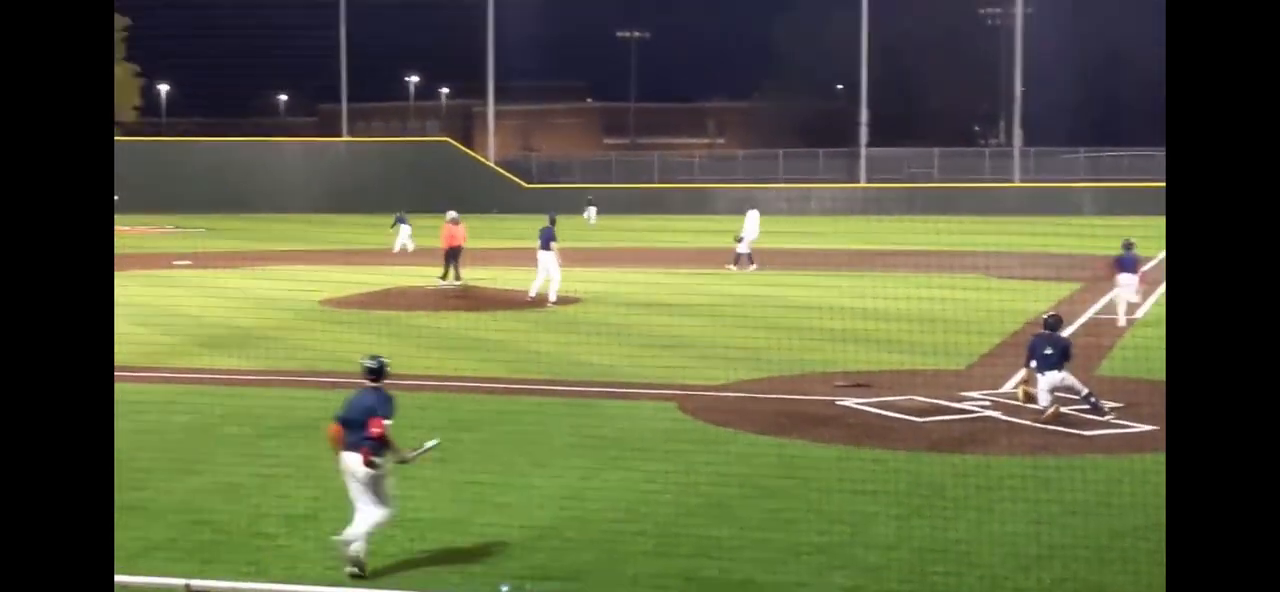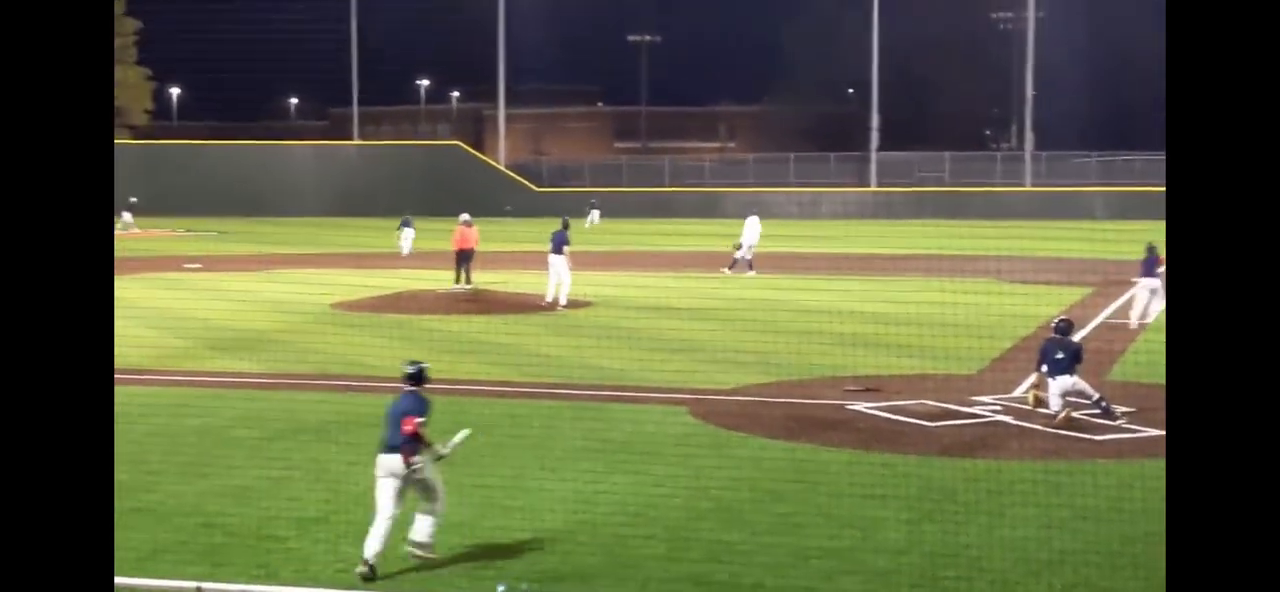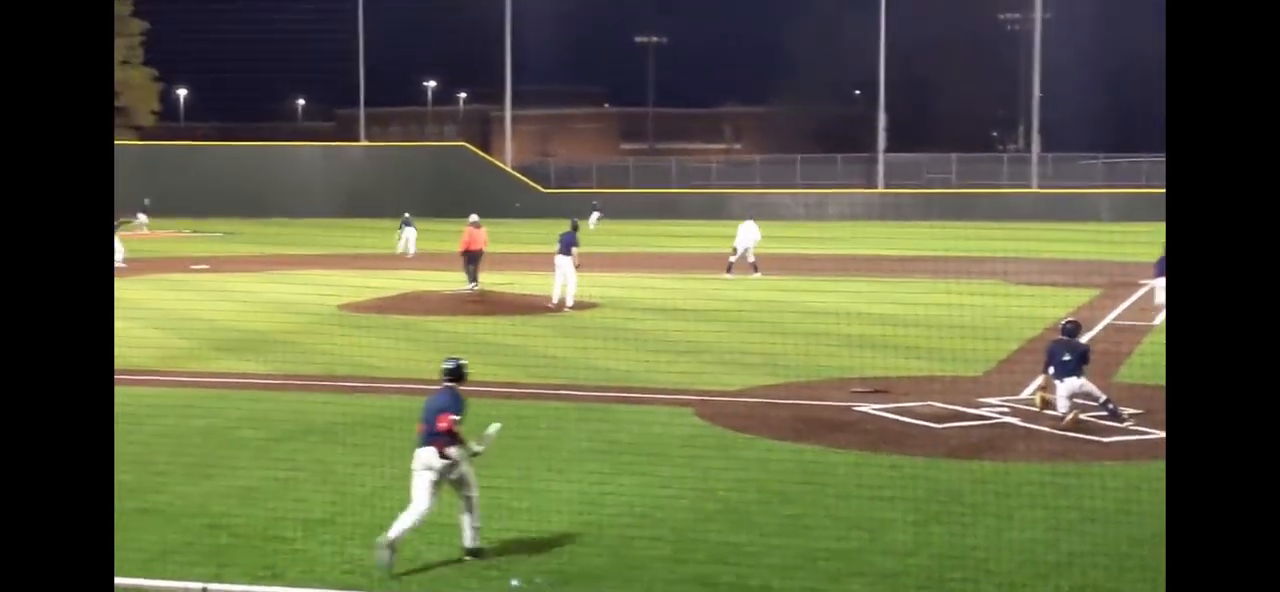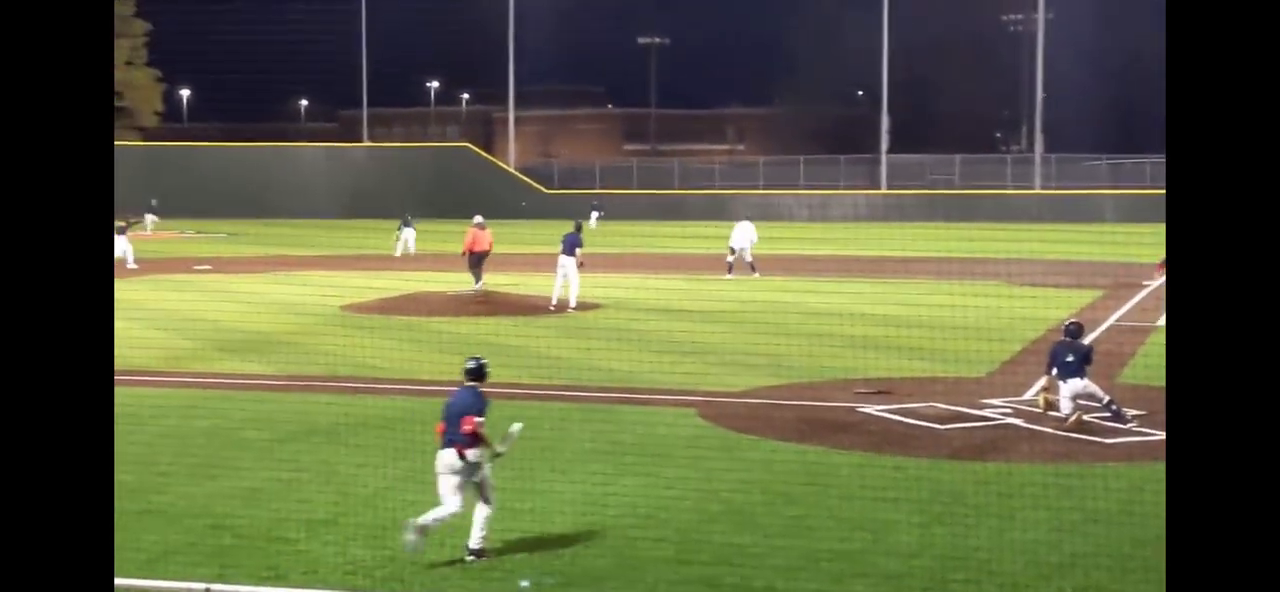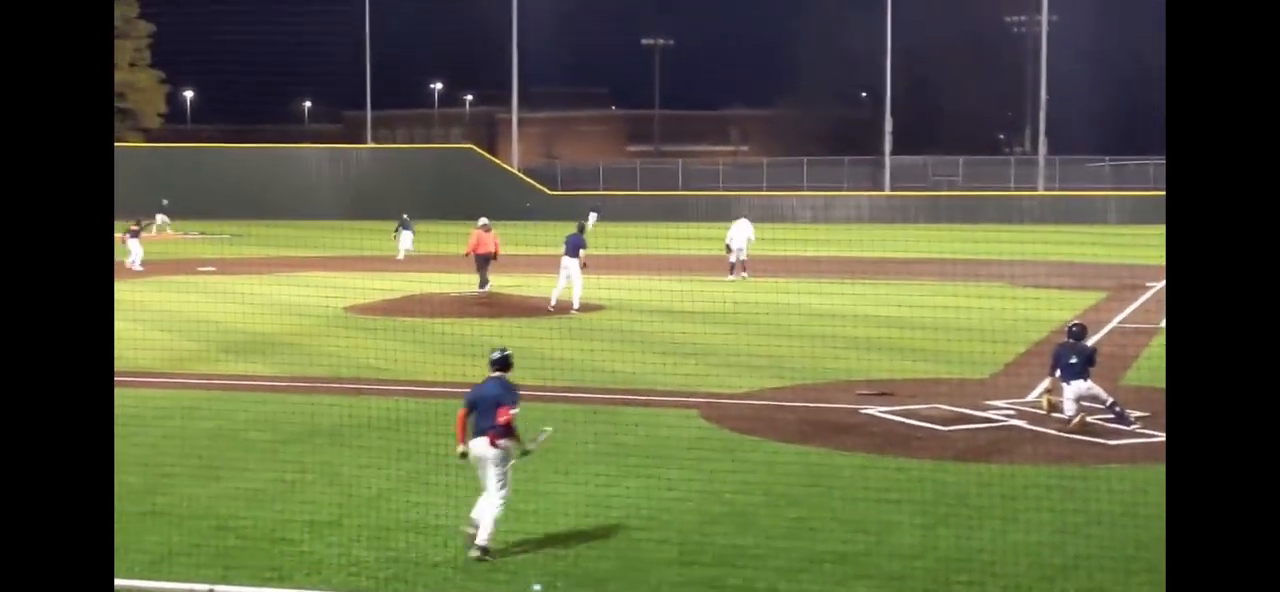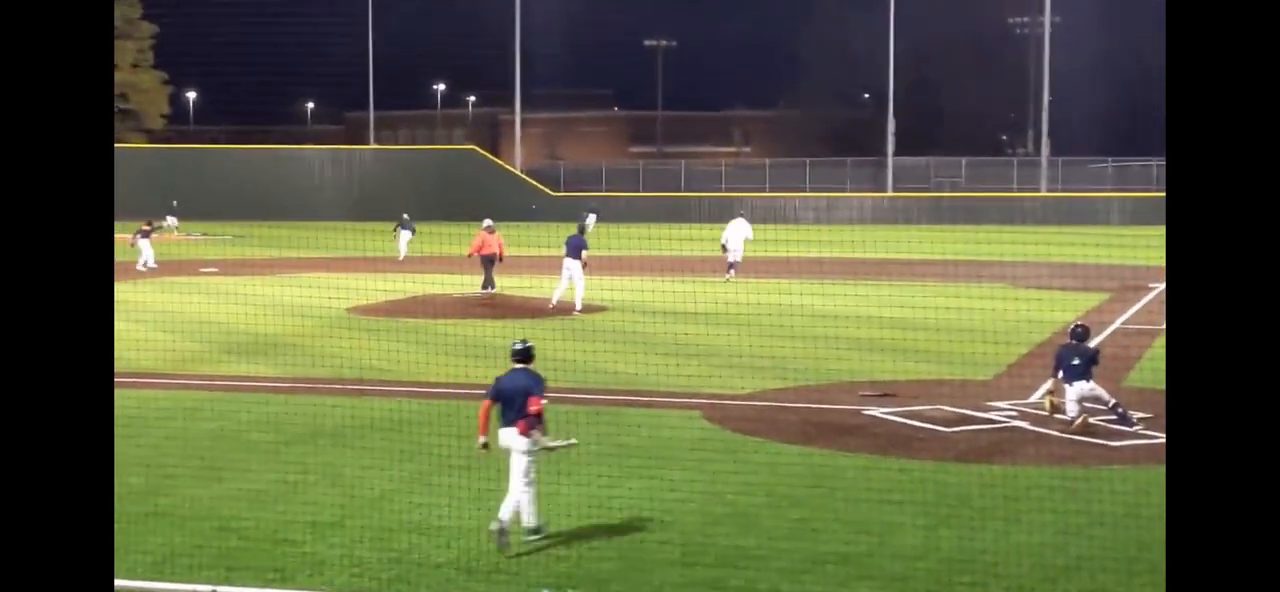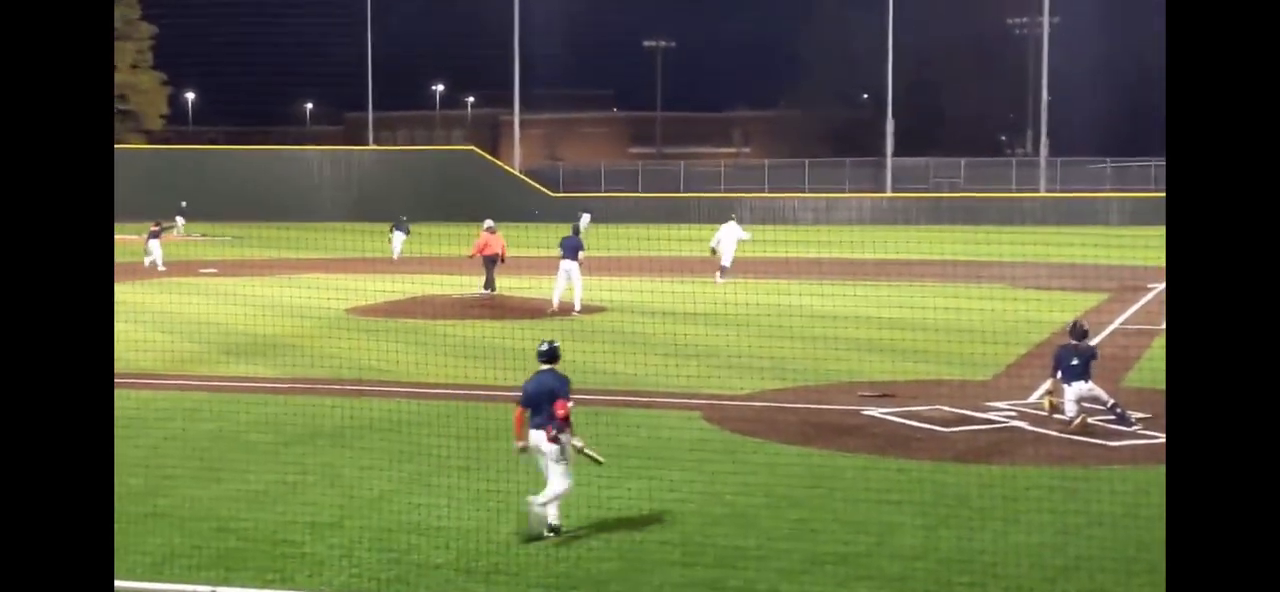
dt=0.1s
person 1, frame 1
left shoulder: (353, 399)
right shoulder: (384, 399)
left elbow: (335, 431)
right elbow: (378, 431)
left wrist: (342, 454)
right wrist: (397, 453)
left hip: (349, 458)
right hip: (370, 459)
left knee: (364, 509)
right knee: (380, 510)
left ankle: (356, 559)
right ankle: (349, 539)
person 1, frame 2
left shoulder: (396, 402)
right shoulder: (420, 401)
right elbow: (412, 429)
right wrist: (434, 449)
left hip: (386, 460)
right hip: (410, 460)
left knee: (384, 514)
right knee: (434, 499)
left ankle: (368, 560)
right ankle: (419, 540)
person 1, frame 3
left shoulder: (433, 398)
right shoulder: (456, 397)
right elbow: (447, 426)
right wrist: (469, 446)
left hip: (423, 454)
right hip: (447, 454)
left knee: (419, 507)
right knee: (469, 497)
left ankle: (391, 539)
right ankle: (471, 546)
person 1, frame 4
left shoulder: (453, 397)
right shoulder: (478, 397)
left elbow: (440, 429)
right elbow: (472, 428)
right wrist: (492, 447)
left hip: (445, 454)
right hip: (470, 454)
left knee: (452, 505)
right knee: (486, 500)
left ankle: (421, 524)
right ankle: (475, 547)
person 1, frame 5
left shoulder: (478, 388)
right shoulder: (509, 389)
left elbow: (462, 416)
right elbow: (506, 420)
left wrist: (461, 444)
right wrist: (520, 444)
left hip: (477, 444)
right hip: (498, 444)
left knee: (491, 491)
right knee: (497, 496)
left ankle: (475, 522)
right ankle: (481, 545)
person 1, frame 6
left shoulder: (501, 380)
right shoulder: (535, 379)
left elbow: (486, 407)
right elbow: (536, 409)
left wrist: (482, 435)
right wrist: (543, 434)
left hip: (505, 434)
right hip: (524, 434)
left knee: (522, 481)
right knee: (520, 485)
left ankle: (531, 526)
right ankle: (501, 521)
person 1, frame 7
left shoulder: (530, 382)
right shoulder: (561, 381)
left elbow: (520, 414)
right elbow: (562, 413)
left wrist: (520, 440)
right wrist: (572, 437)
left hip: (534, 435)
right hip: (554, 436)
left knee: (552, 479)
right knee: (562, 482)
left ankle: (552, 524)
right ankle: (538, 502)
